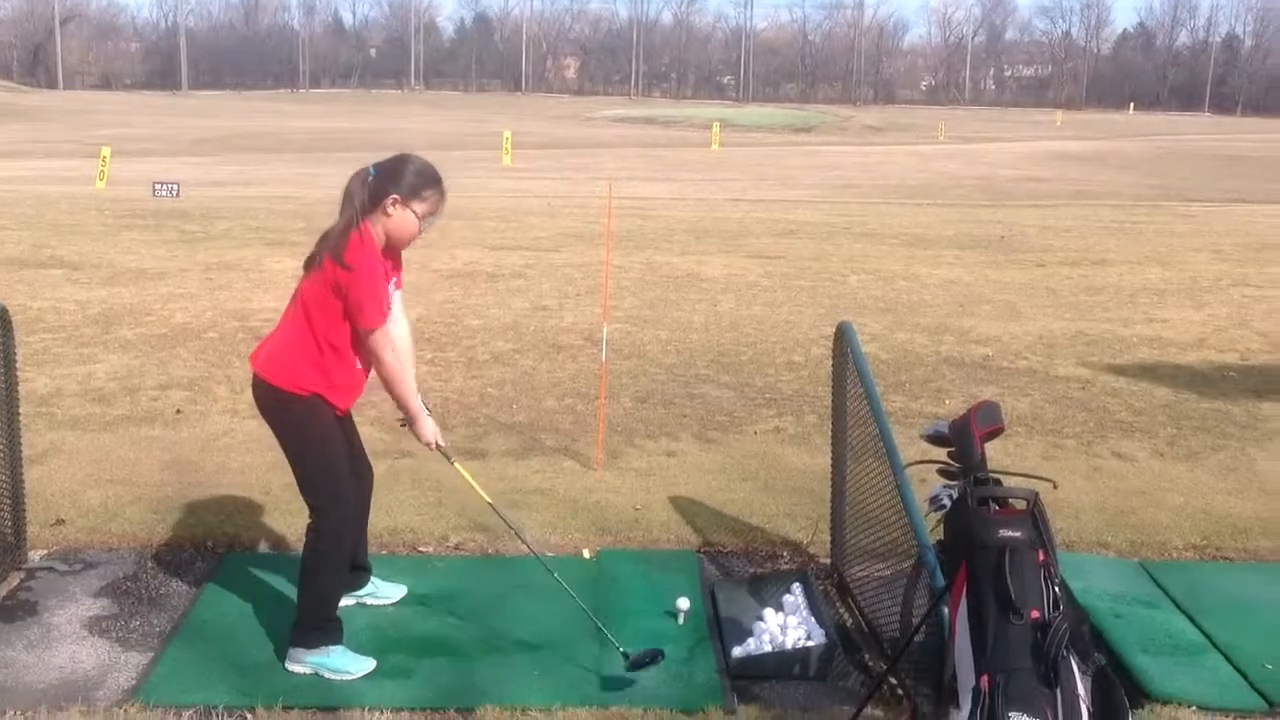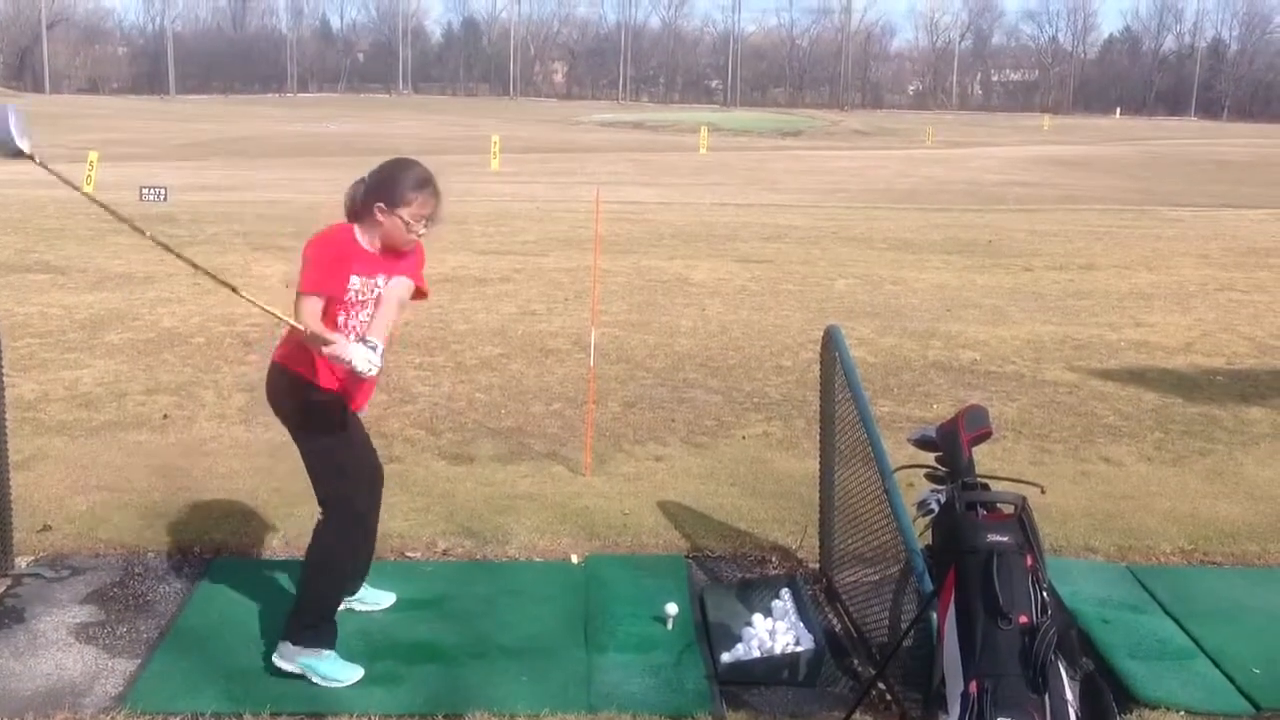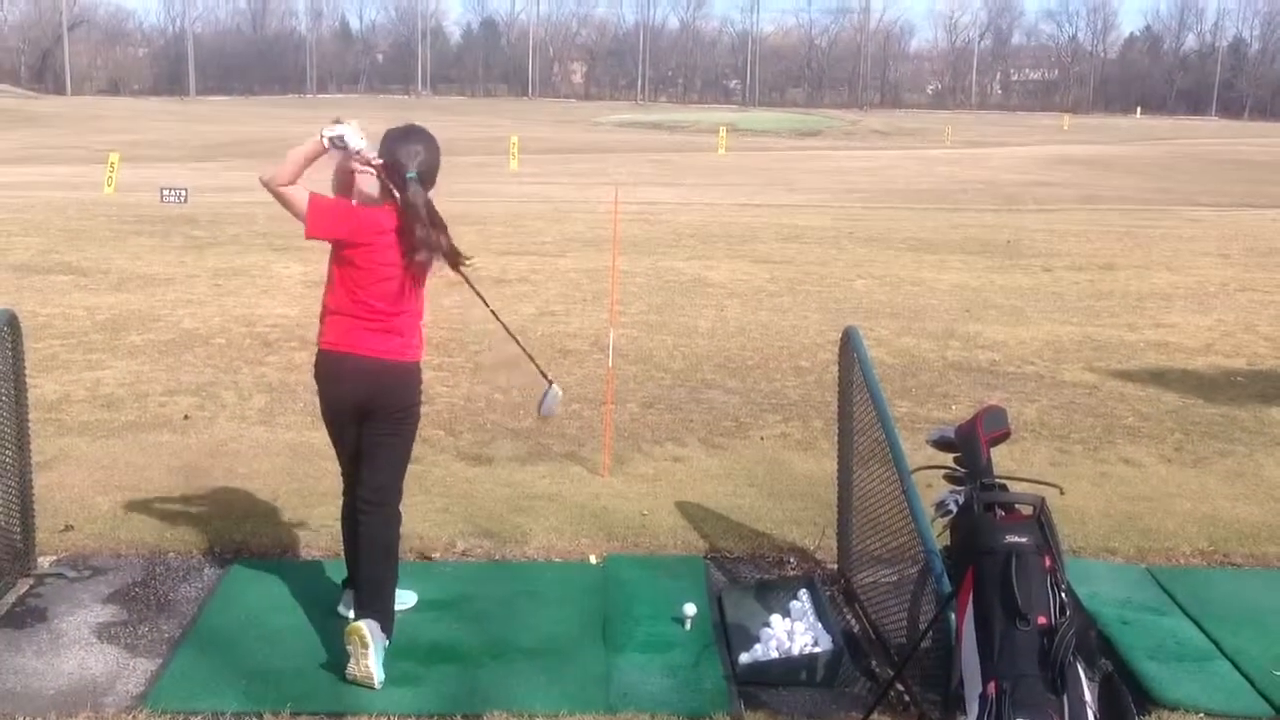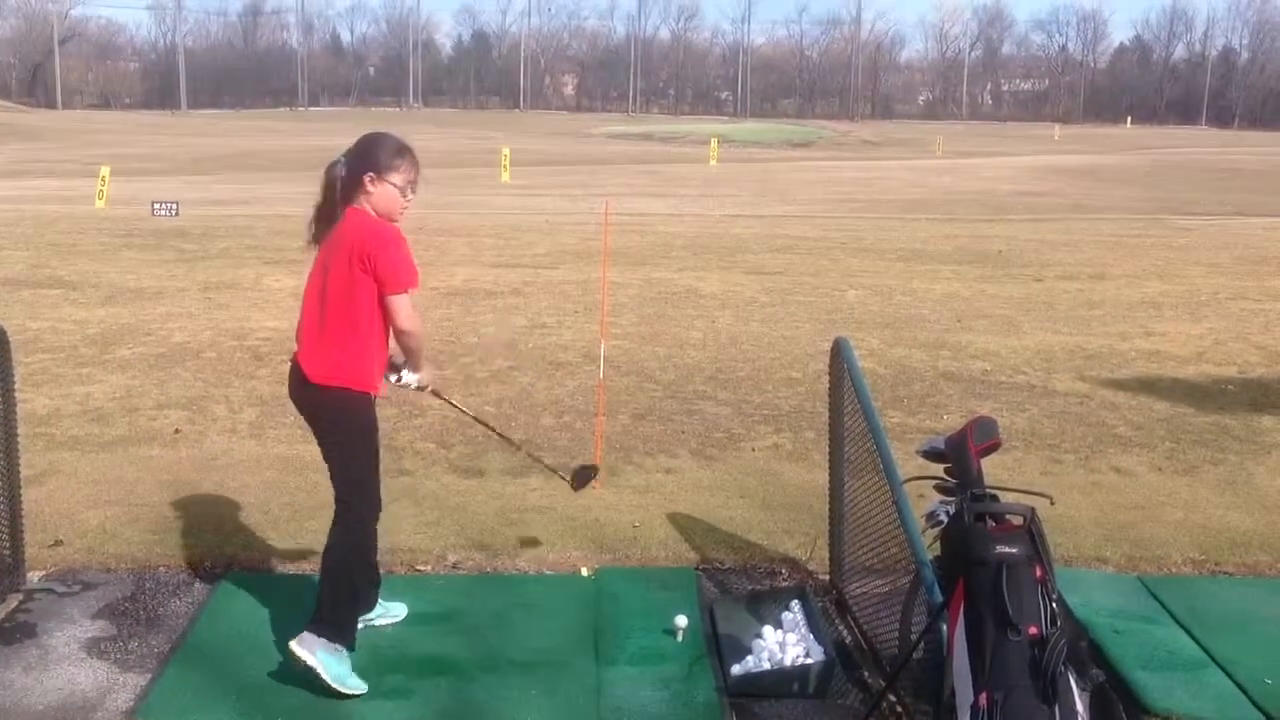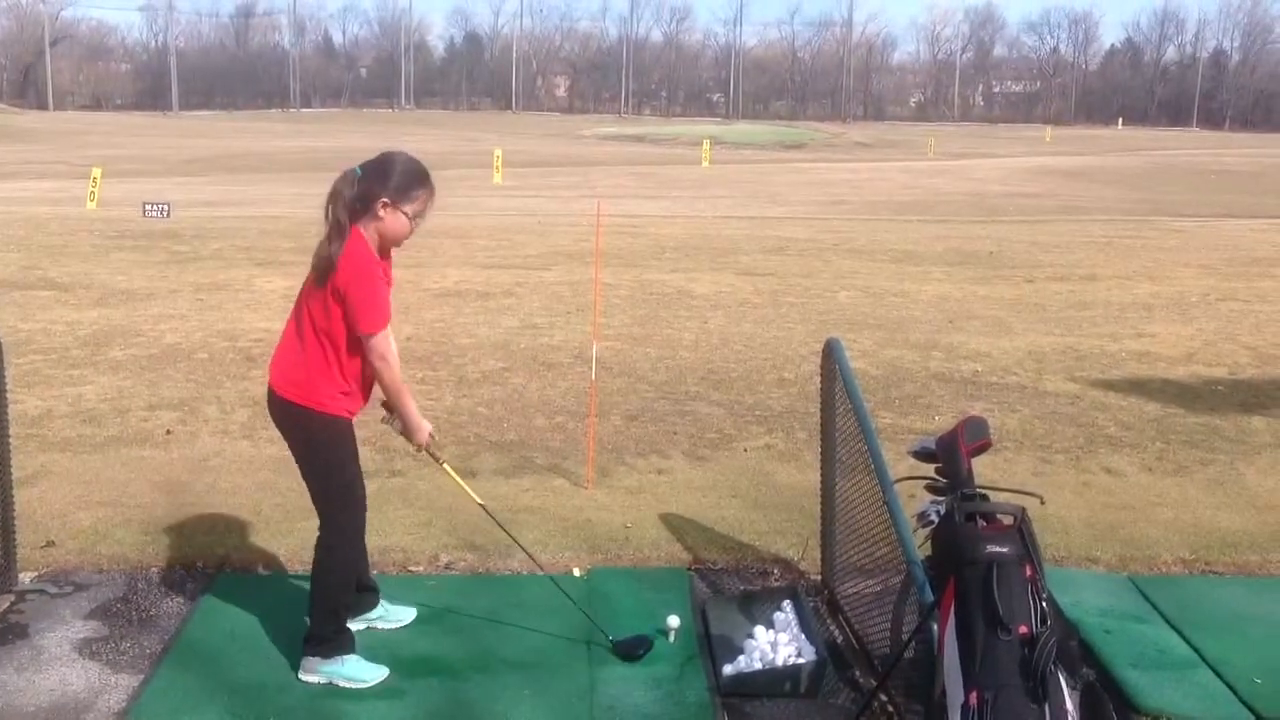
dt=1s
person 1, frame 1
left shoulder: (381, 250)
right shoulder: (358, 259)
left elbow: (398, 329)
right elbow: (381, 351)
left wrist: (418, 401)
right wrist: (418, 417)
left hip: (319, 386)
right hip: (291, 390)
left knee: (356, 480)
right knee: (334, 506)
left ankle: (351, 579)
right ankle: (311, 642)
person 1, frame 2
left shoulder: (407, 257)
right shoulder: (328, 246)
left elbow: (391, 303)
right elbow: (307, 322)
left wrist: (371, 346)
right wrist: (336, 344)
left hip: (340, 391)
right hip: (302, 384)
left knee: (365, 479)
right knee: (347, 503)
left ankle: (344, 585)
right ankle: (304, 641)
person 1, frame 3
left shoulder: (354, 221)
right shoulder: (426, 228)
left elbow: (275, 180)
left wrist: (328, 140)
right wrist: (352, 160)
left hip: (339, 369)
right hip: (396, 378)
left knee: (358, 487)
right knee: (381, 498)
left ankle: (362, 589)
right ankle: (371, 619)
person 1, frame 4
left shoulder: (339, 231)
right shoulder: (381, 236)
right elbow: (405, 322)
left wrist: (386, 362)
right wrist: (418, 366)
left hip: (315, 378)
right hip: (341, 388)
left knee: (359, 497)
right knee: (358, 506)
left ankle: (360, 600)
right ankle: (325, 634)
person 1, frame 5
left shoulder: (364, 247)
right shoulder: (359, 265)
left elbow: (380, 340)
right elbow: (380, 357)
left wrist: (405, 405)
right wrist: (411, 419)
left hip: (316, 396)
right hip: (311, 404)
left knee: (349, 506)
right knee: (342, 517)
left ankle: (360, 603)
right ankle: (324, 651)
